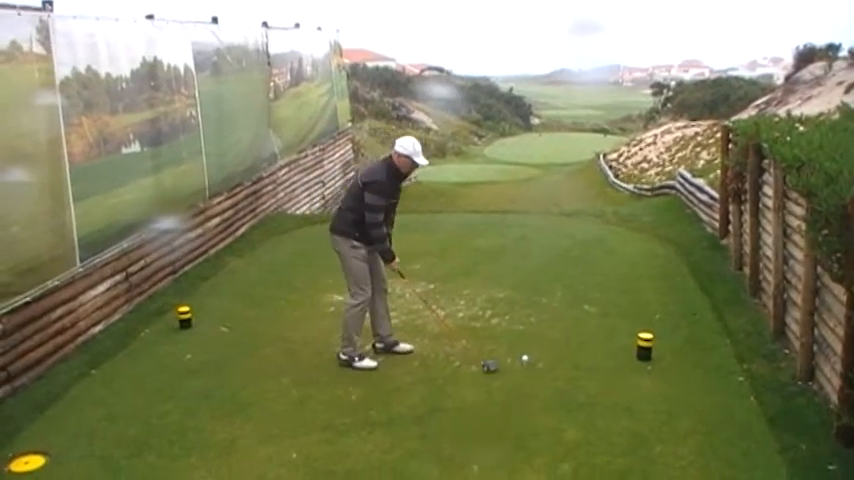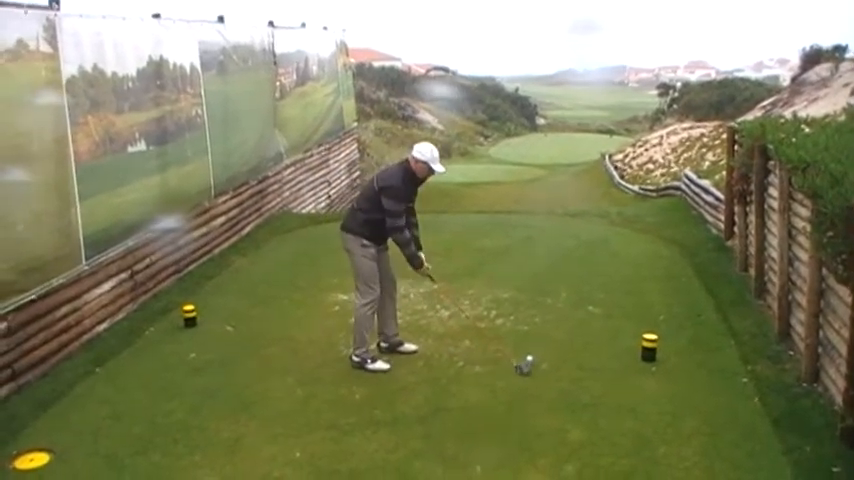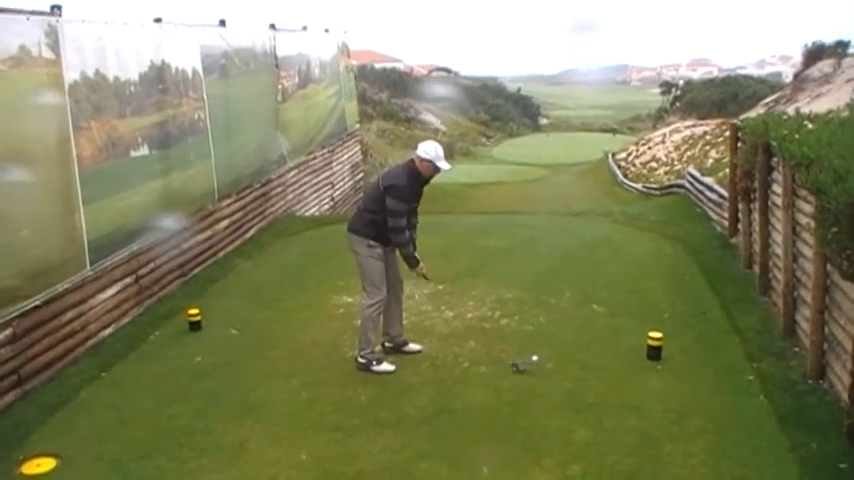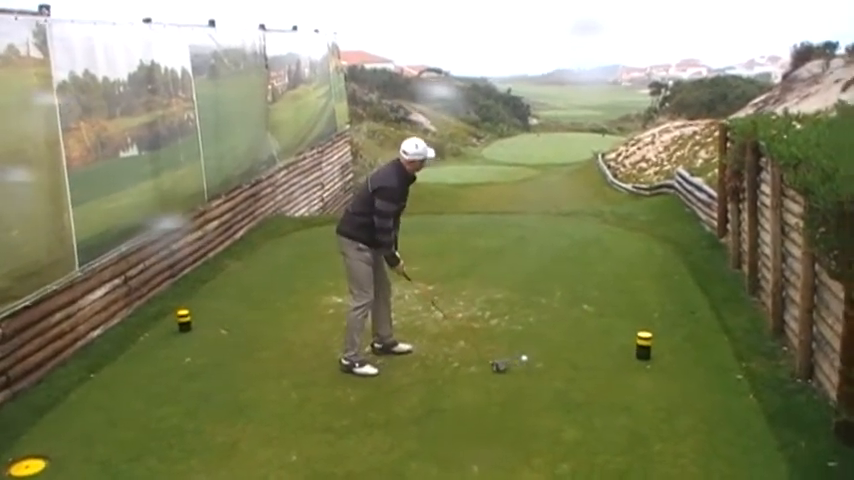
dt=0.5s
person 1, frame 1
left shoulder: (392, 175)
right shoulder: (379, 179)
left elbow: (387, 216)
right elbow: (375, 222)
left wrist: (388, 250)
right wrist: (388, 256)
left hip: (363, 237)
right hip: (348, 237)
left knee: (379, 288)
right knee: (361, 294)
left ankle: (384, 341)
right ankle: (348, 353)
person 1, frame 2
left shoulder: (407, 179)
right shoulder: (395, 182)
left elbow: (408, 217)
right elbow: (396, 227)
left wrist: (418, 251)
right wrist: (415, 261)
left hip: (374, 236)
right hip: (359, 237)
left knee: (388, 287)
right knee: (369, 294)
left ankle: (388, 340)
right ankle: (360, 354)
person 1, frame 3
left shoulder: (413, 179)
right shoulder: (400, 183)
left elbow: (409, 219)
right elbow: (397, 227)
left wrist: (413, 252)
right wrist: (412, 261)
left hip: (382, 237)
right hip: (366, 238)
left knee: (394, 287)
right knee: (376, 295)
left ankle: (393, 340)
right ankle: (365, 356)
person 1, frame 4
left shoulder: (398, 176)
right shoulder: (390, 184)
left elbow: (391, 220)
right elbow: (384, 226)
left wrist: (394, 252)
right wrist: (393, 260)
left hip: (369, 239)
right hip: (355, 240)
left knee: (382, 289)
right knee: (363, 298)
left ankle: (383, 341)
right ankle: (350, 358)
